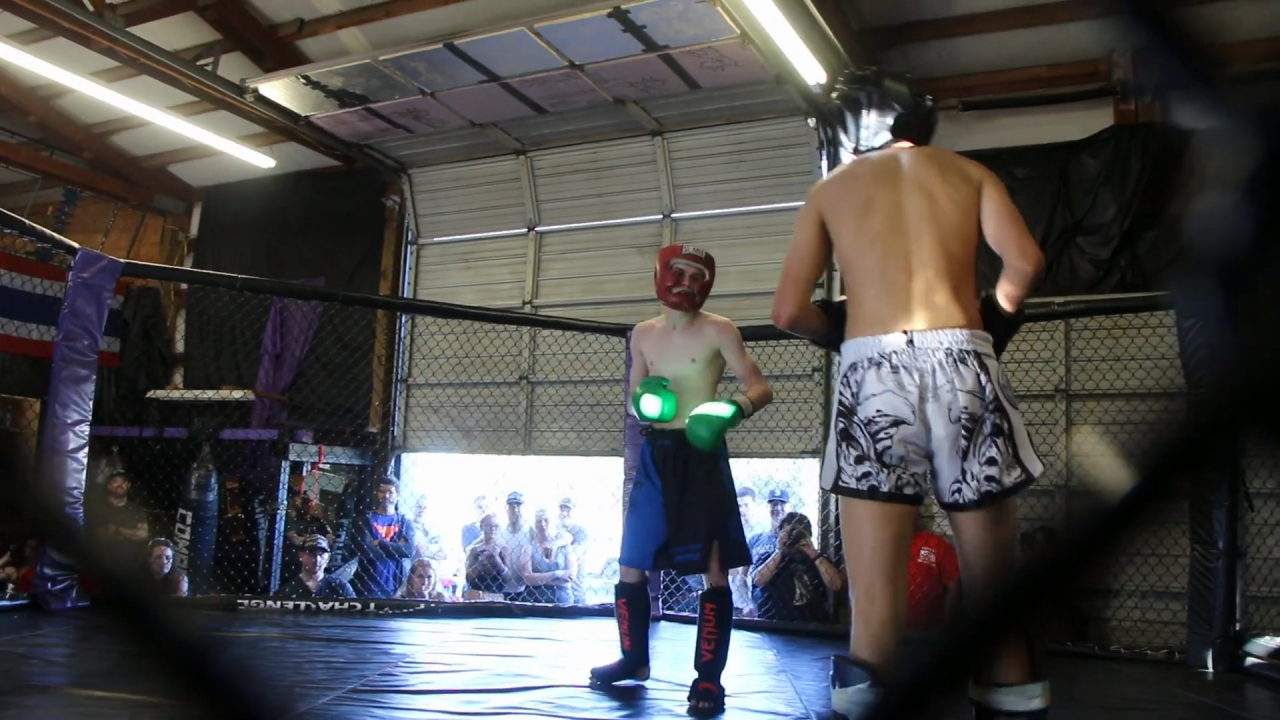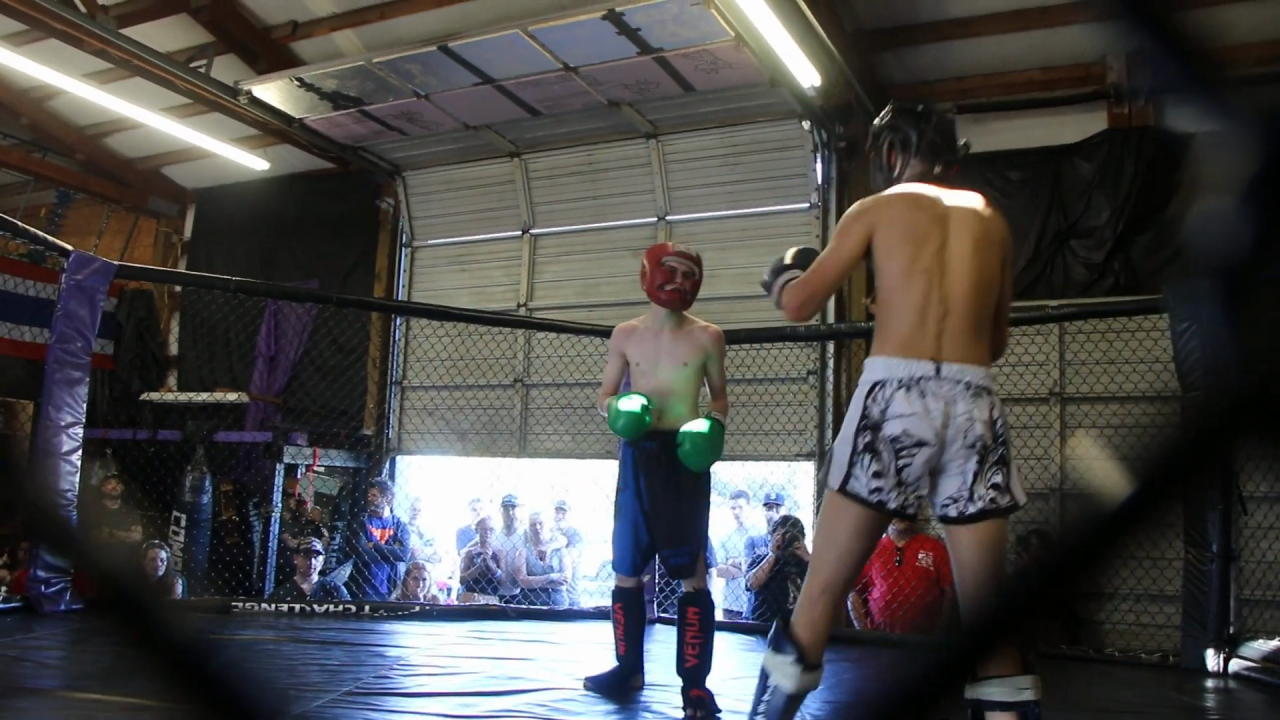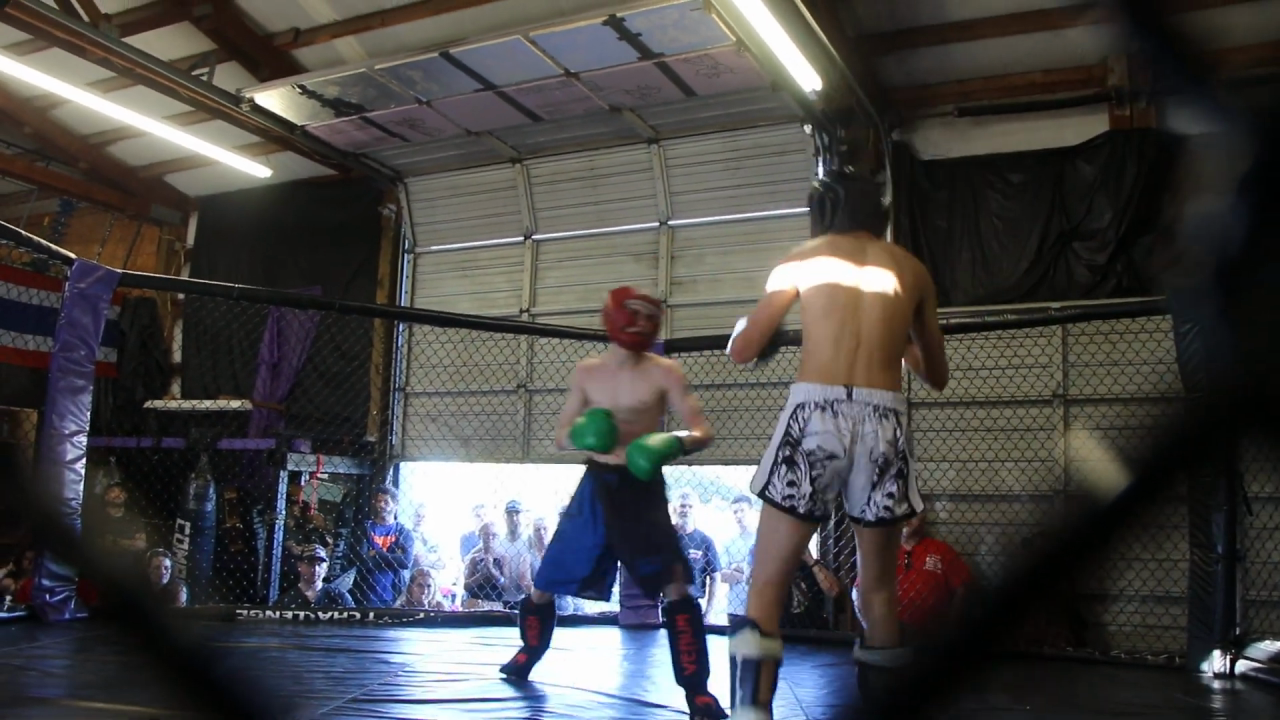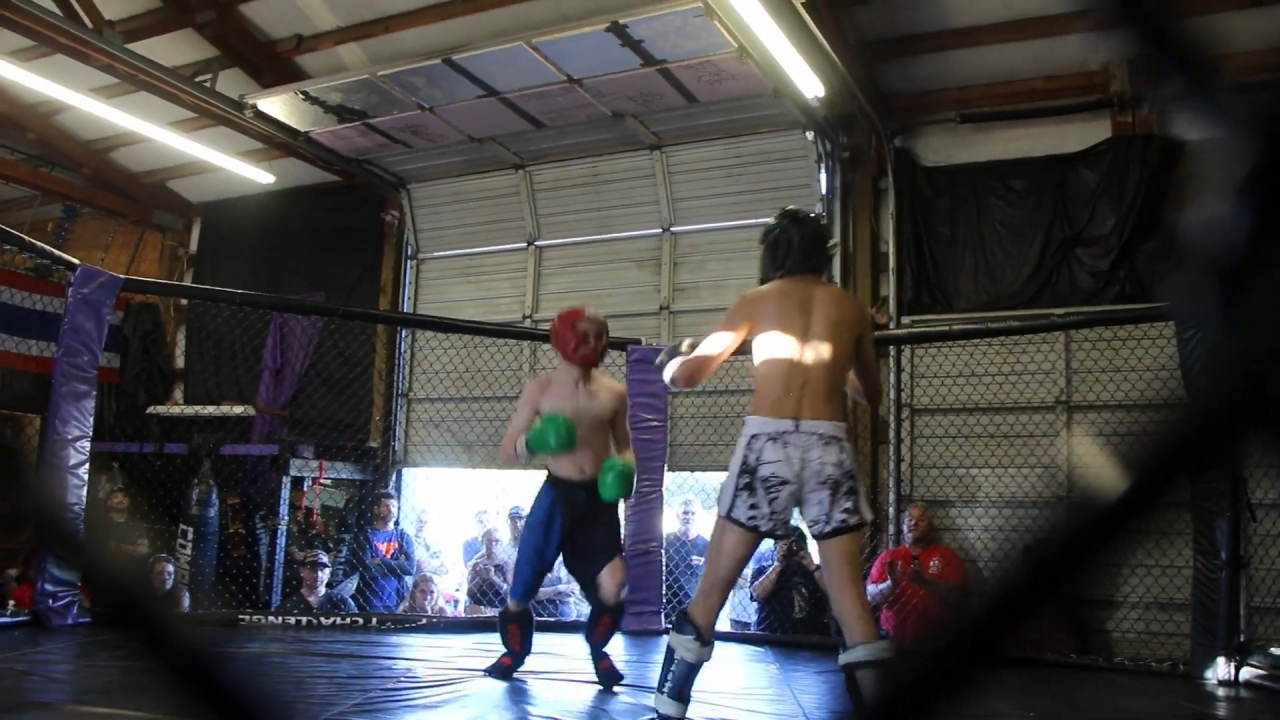
dt=0.5s
person 1, frame 1
left shoulder: (830, 190)
right shoulder: (969, 173)
left elbow: (789, 311)
right elbow: (1024, 258)
right wrist: (994, 318)
left hip: (875, 377)
right hip: (963, 369)
left knee: (875, 614)
right knee: (995, 601)
person 1, frame 2
left shoulder: (876, 210)
right shoulder: (990, 220)
left elbow: (797, 306)
left wrist: (785, 280)
left hip: (894, 397)
right hip: (971, 402)
left knee: (821, 592)
right knee: (986, 614)
person 1, frame 3
left shoulder: (804, 258)
right shoulder: (912, 269)
left elbow: (742, 350)
right elbow: (937, 375)
left wrist: (751, 330)
left hip: (814, 414)
right hip: (883, 421)
left knee: (766, 589)
right knee: (879, 588)
person 1, frame 4
left shoulder: (755, 301)
right shoulder: (852, 308)
left elbow: (689, 374)
right elbow: (871, 394)
left wrist: (674, 360)
left hip: (767, 446)
right hip: (829, 450)
left knee: (711, 591)
right knee: (850, 601)
person 2, frame 1
left shoulder: (719, 331)
right shoulder: (643, 334)
left elbow: (762, 388)
left wrist: (736, 408)
right wrist: (640, 403)
left hip: (703, 453)
right hip: (655, 453)
left knee: (714, 569)
right knee: (630, 568)
left ankle: (708, 677)
right ankle: (635, 657)
person 2, frame 2
left shoulder: (707, 337)
right shoulder: (625, 335)
left elbow: (718, 394)
right elbow: (603, 398)
left wrist: (712, 424)
right wrist: (616, 412)
left hip: (684, 459)
right hip: (637, 455)
left knee: (692, 573)
right knee: (627, 572)
right ankle: (630, 667)
person 2, frame 3
left shoulder: (665, 372)
right shoulder: (587, 371)
left elbow: (701, 430)
right elbow: (561, 435)
left wrist: (674, 442)
right wrist: (581, 436)
left hip: (642, 488)
right hip: (596, 485)
left knee: (674, 584)
right knee: (544, 585)
right ankle: (532, 651)
person 2, frame 4
left shoulder: (614, 393)
right shoulder: (538, 390)
left elbow: (624, 444)
right elbow: (508, 451)
left wrist: (624, 467)
right wrist: (534, 444)
left hip: (599, 499)
right hip: (556, 496)
left knee: (610, 591)
right knee: (521, 591)
left ankle: (598, 648)
right ankle: (515, 653)
